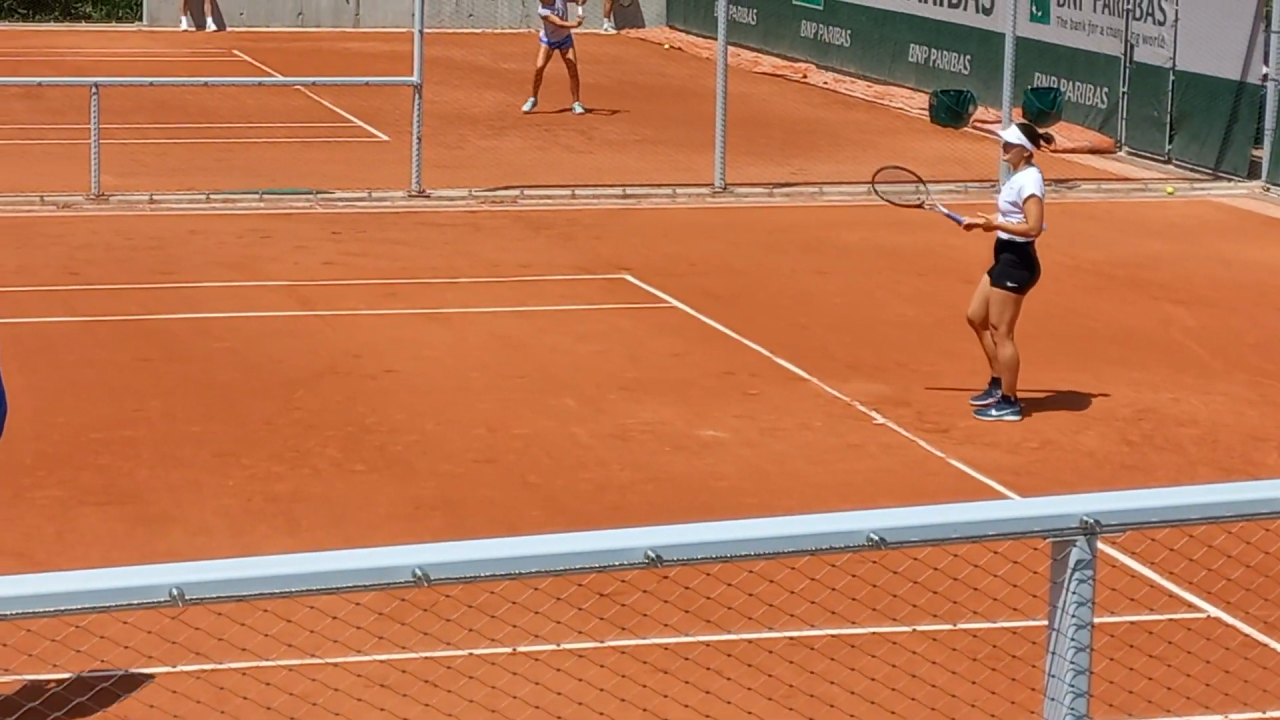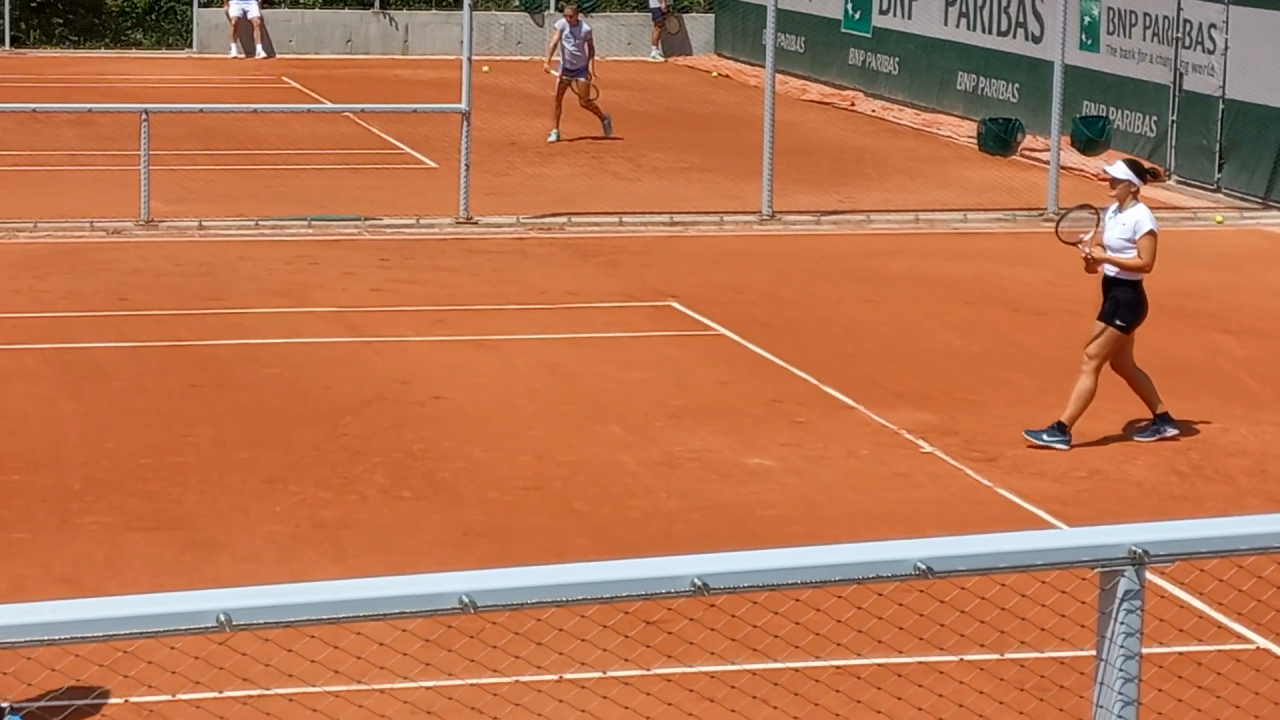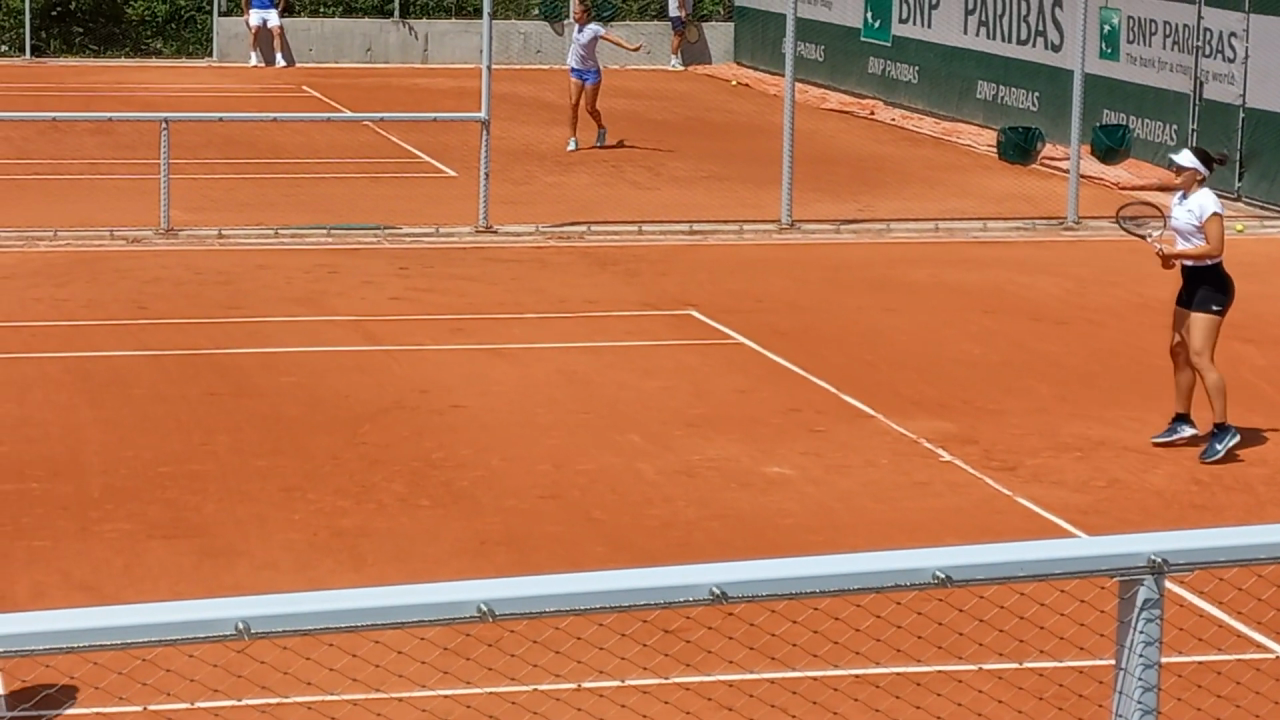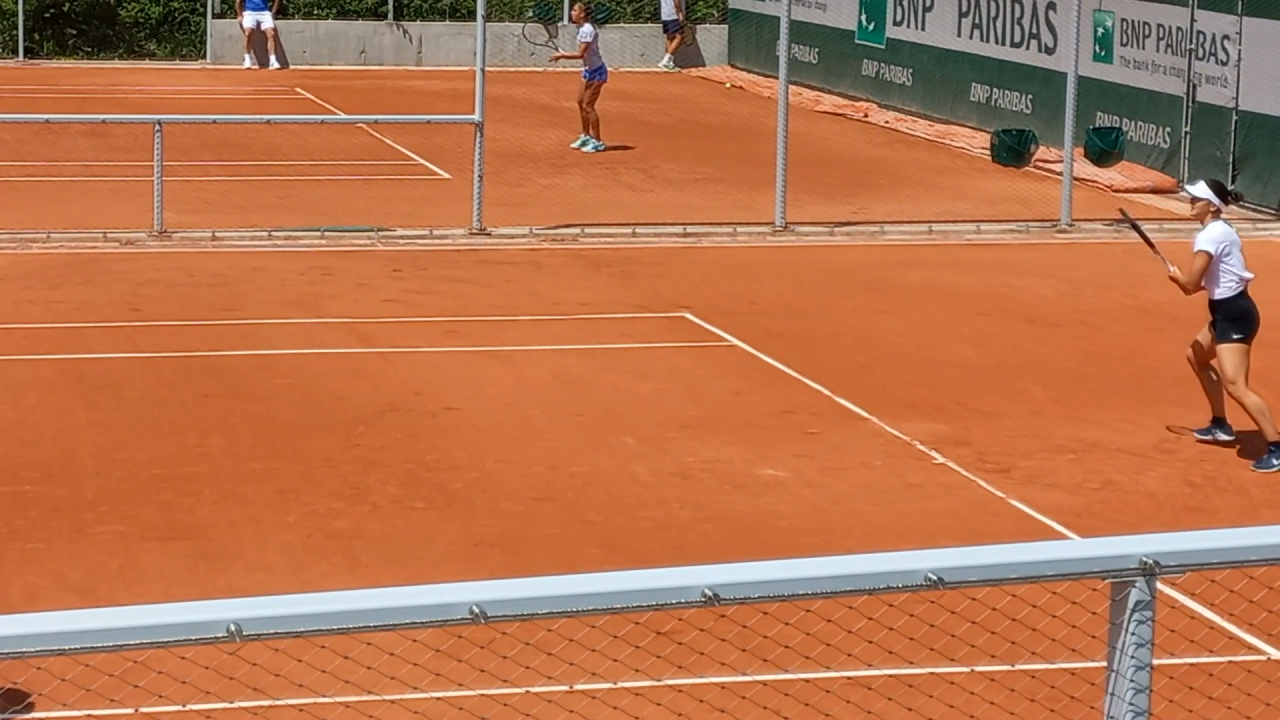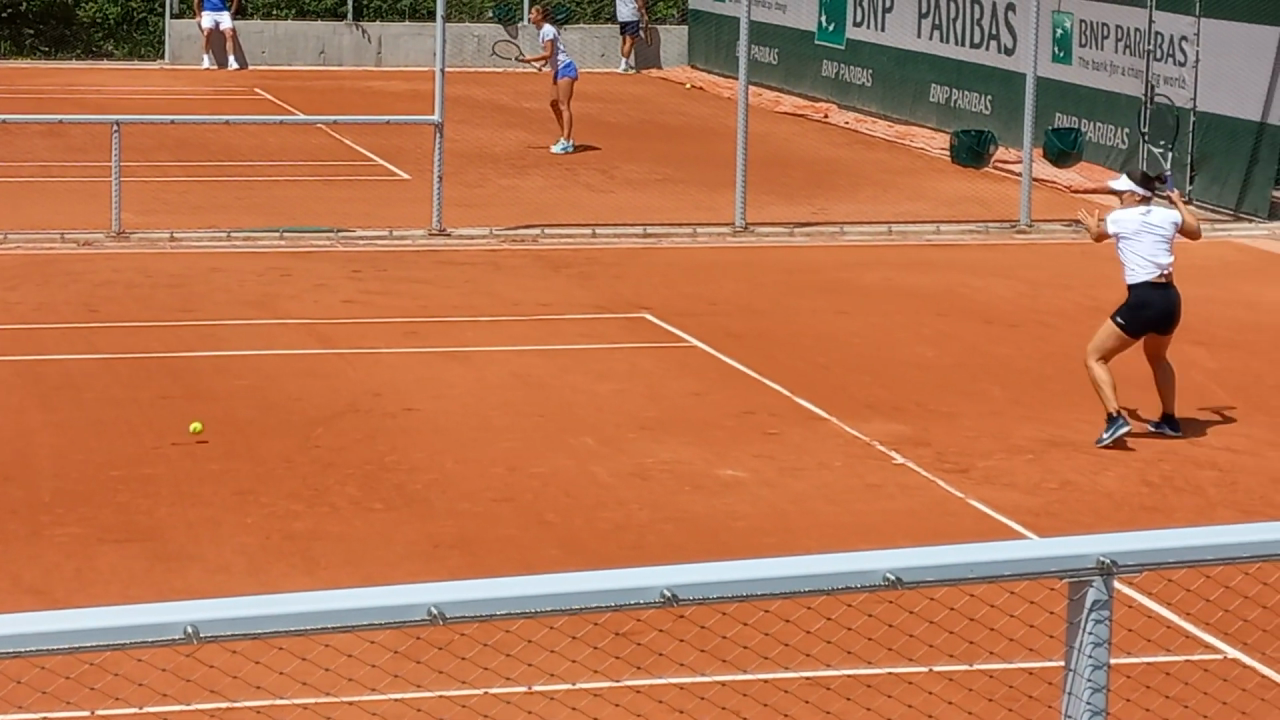
dt=0.4s
person 1, frame 1
left shoulder: (1028, 181)
right shoulder: (1018, 175)
left elbow: (1032, 228)
left wrist: (995, 224)
right wrist: (984, 221)
left hip: (1017, 262)
right hip: (1006, 259)
left knee: (1001, 333)
right knee: (976, 318)
left ankle: (1008, 402)
right ankle: (998, 385)
person 1, frame 2
left shoulder: (1142, 218)
right shoulder: (1113, 212)
left elbow: (1146, 263)
right elbow: (1105, 250)
left wrist: (1107, 258)
right wrist: (1093, 258)
left hip: (1126, 299)
right hip: (1115, 295)
left knee: (1089, 363)
right knee: (1122, 364)
left ankle: (1061, 431)
right ankle: (1164, 420)
person 1, frame 3
left shoulder: (1207, 202)
right shoulder: (1179, 199)
left elbow: (1215, 249)
left wrist: (1176, 252)
right wrist: (1169, 255)
left hip: (1212, 284)
right hip: (1191, 282)
left knee: (1200, 359)
right knee: (1178, 352)
left ankle: (1222, 430)
right ankle: (1182, 421)
person 1, frame 4
left shoulder: (1208, 237)
right shoulder: (1222, 230)
left elbow: (1190, 283)
left wrist: (1175, 274)
right wrist: (1190, 282)
left hip: (1235, 316)
right hip: (1228, 313)
left knee: (1235, 386)
right knee: (1197, 356)
right ankle: (1220, 425)
person 1, frame 5
left shoulder: (1119, 218)
right shoulder: (1168, 215)
left elbow: (1097, 236)
right elbow: (1195, 233)
left wrist: (1093, 225)
right wrist: (1180, 203)
left hip: (1142, 301)
right hip: (1170, 300)
left knee: (1094, 358)
right knee: (1157, 357)
left ankle: (1115, 418)
right ankle: (1169, 420)
